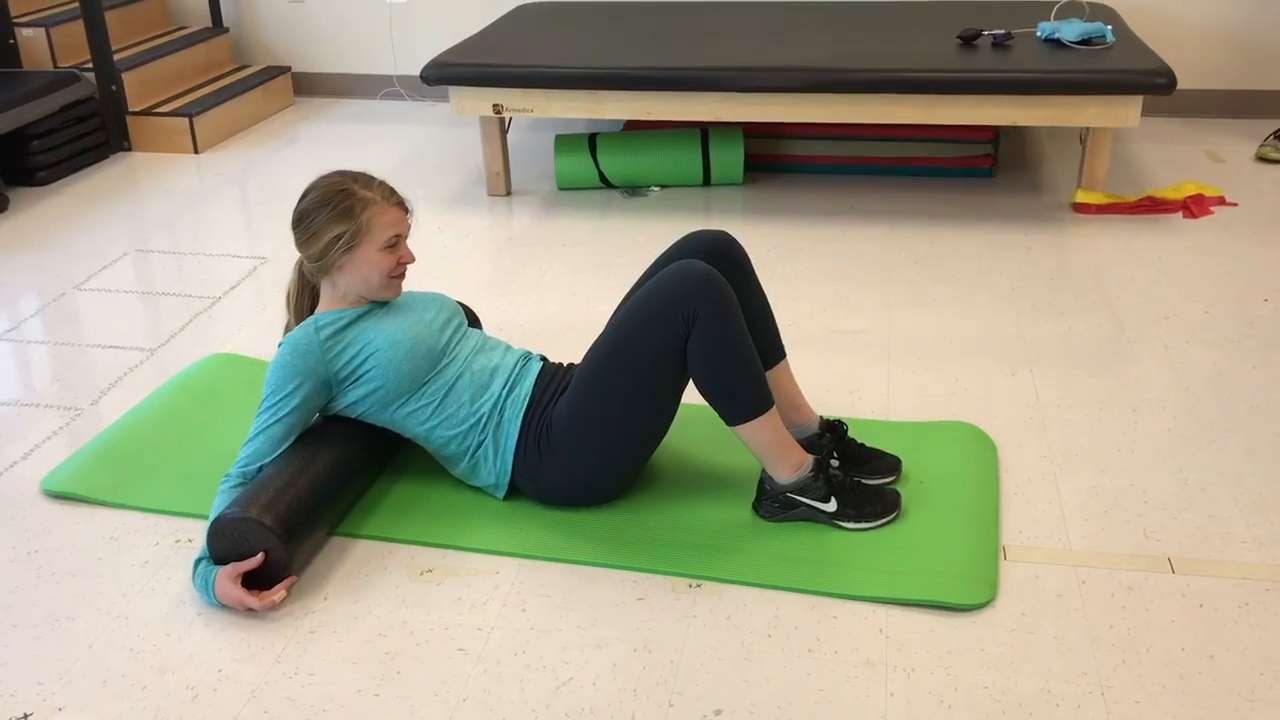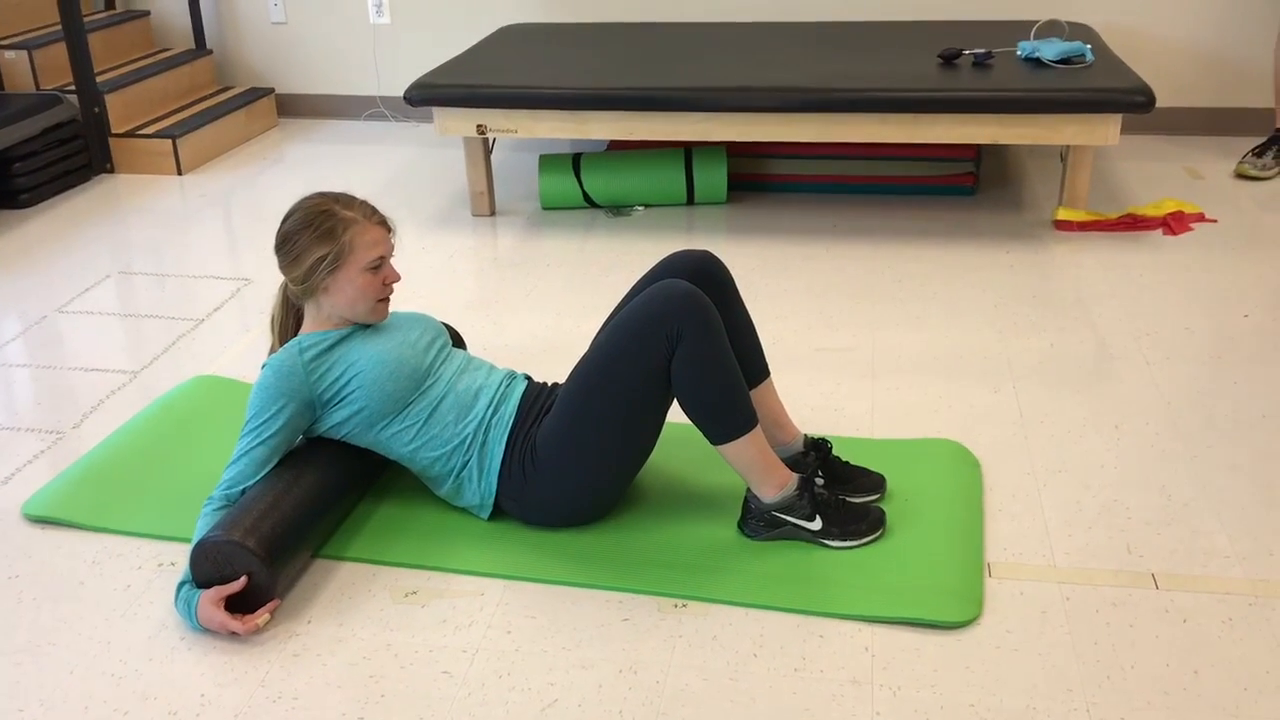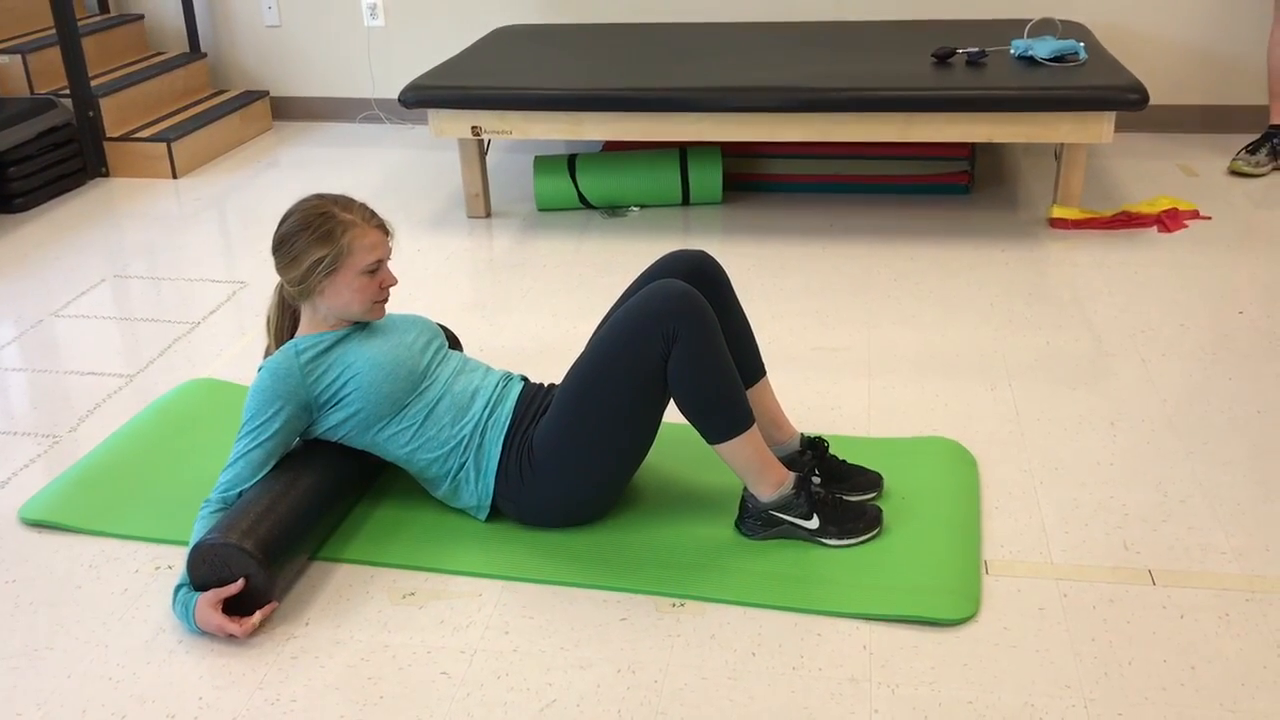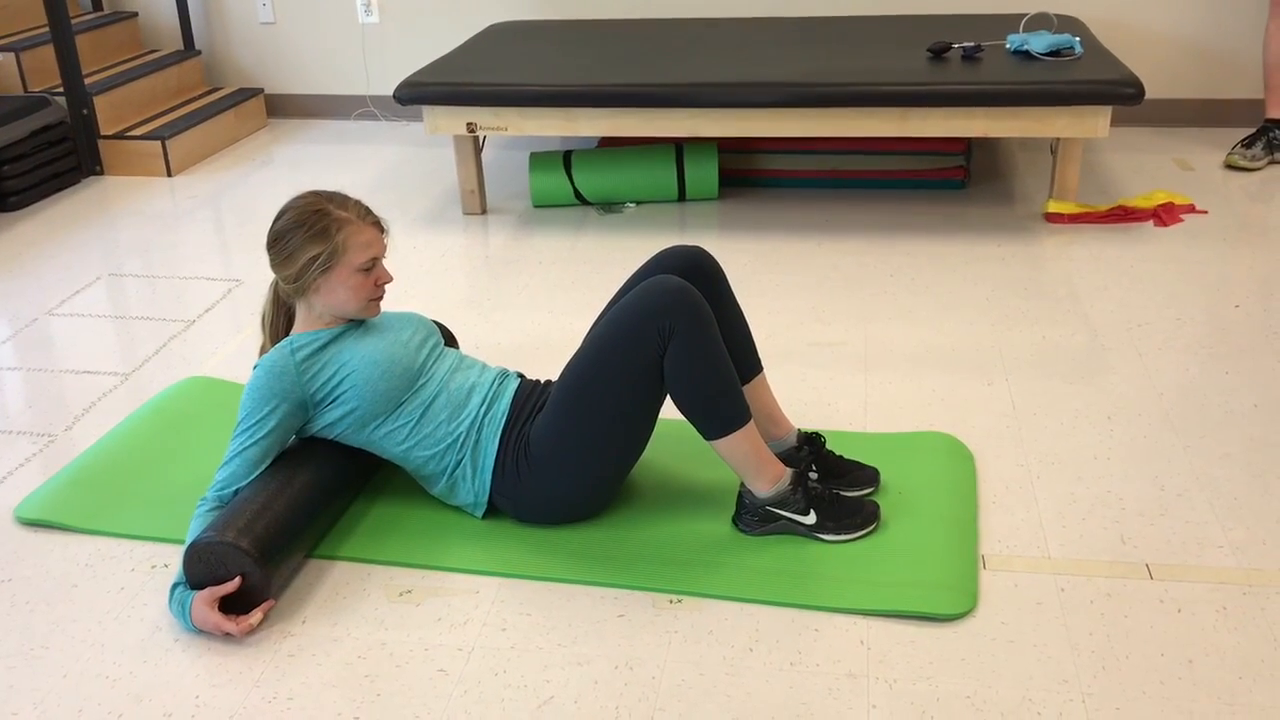
dt=0.7s
person 1, frame 1
left shoulder: (391, 303)
right shoulder: (312, 350)
right elbow: (249, 471)
right wrist: (214, 565)
left hip: (563, 397)
right hip: (557, 456)
left knee: (710, 249)
right knee: (693, 291)
left ankle: (808, 435)
right ankle: (794, 481)
person 1, frame 2
left shoulder: (381, 323)
right shoulder: (295, 371)
right elbow: (232, 492)
right wrist: (196, 589)
left hip: (548, 418)
right hip: (542, 476)
left knee: (694, 270)
right knee: (677, 310)
left ankle: (792, 453)
right ankle: (778, 500)
person 1, frame 3
left shoulder: (374, 325)
right shoulder: (292, 374)
right elbow: (229, 496)
right wrist: (194, 592)
left hip: (543, 416)
right hip: (539, 476)
left knee: (690, 269)
right knee: (674, 310)
left ankle: (789, 451)
right ankle: (775, 498)
person 1, frame 4
left shoulder: (372, 323)
right shoulder: (287, 372)
right elbow: (225, 493)
right wrist: (191, 591)
left hip: (540, 415)
right hip: (536, 473)
left knee: (686, 266)
right knee: (669, 306)
left ankle: (786, 447)
right ankle: (772, 494)
